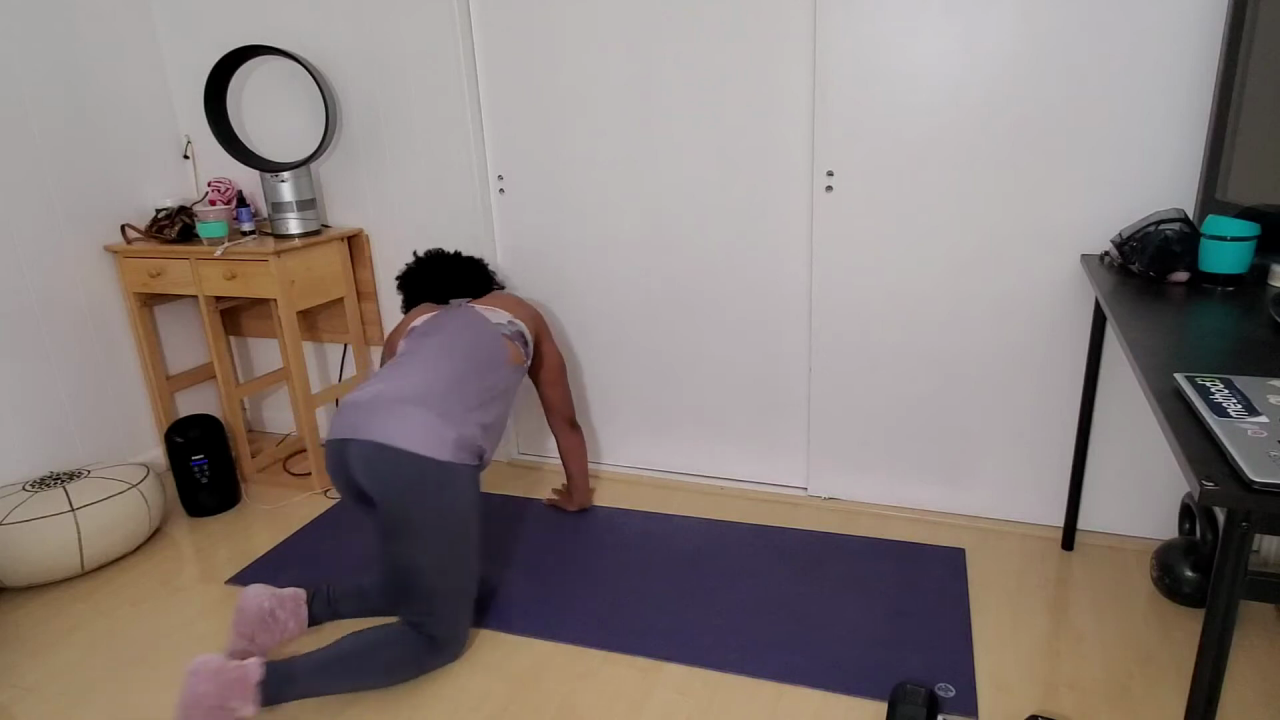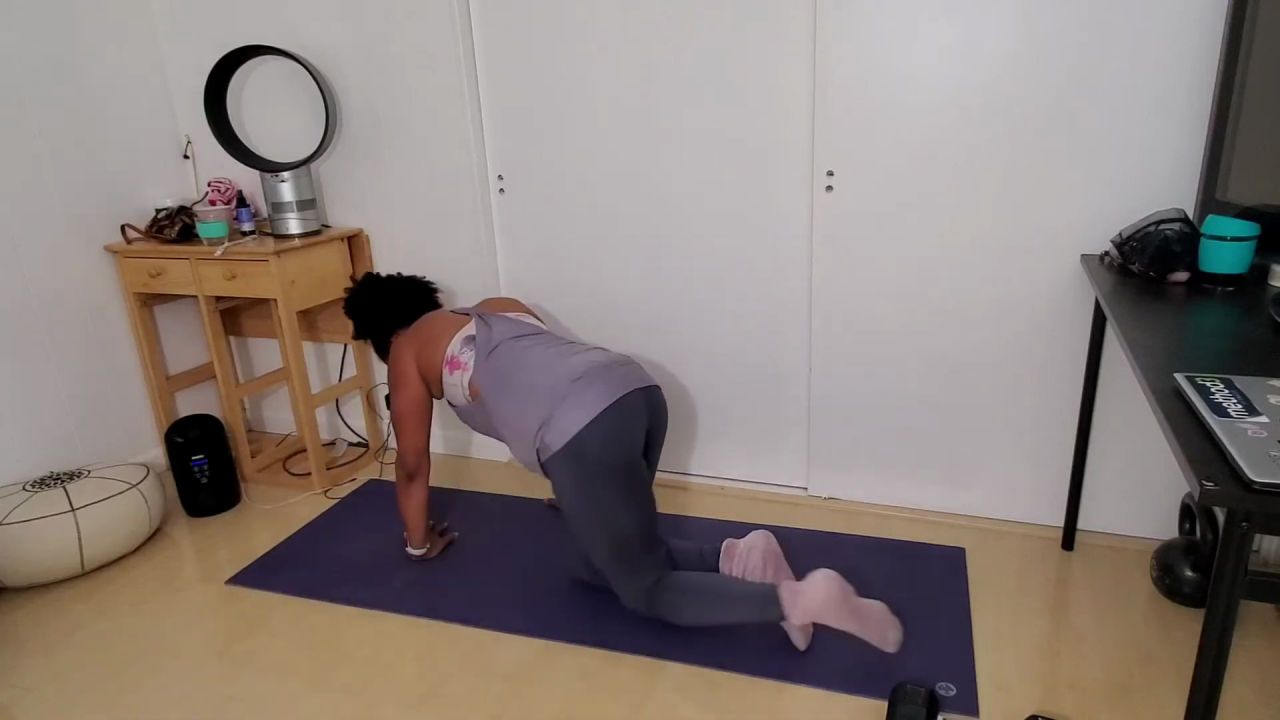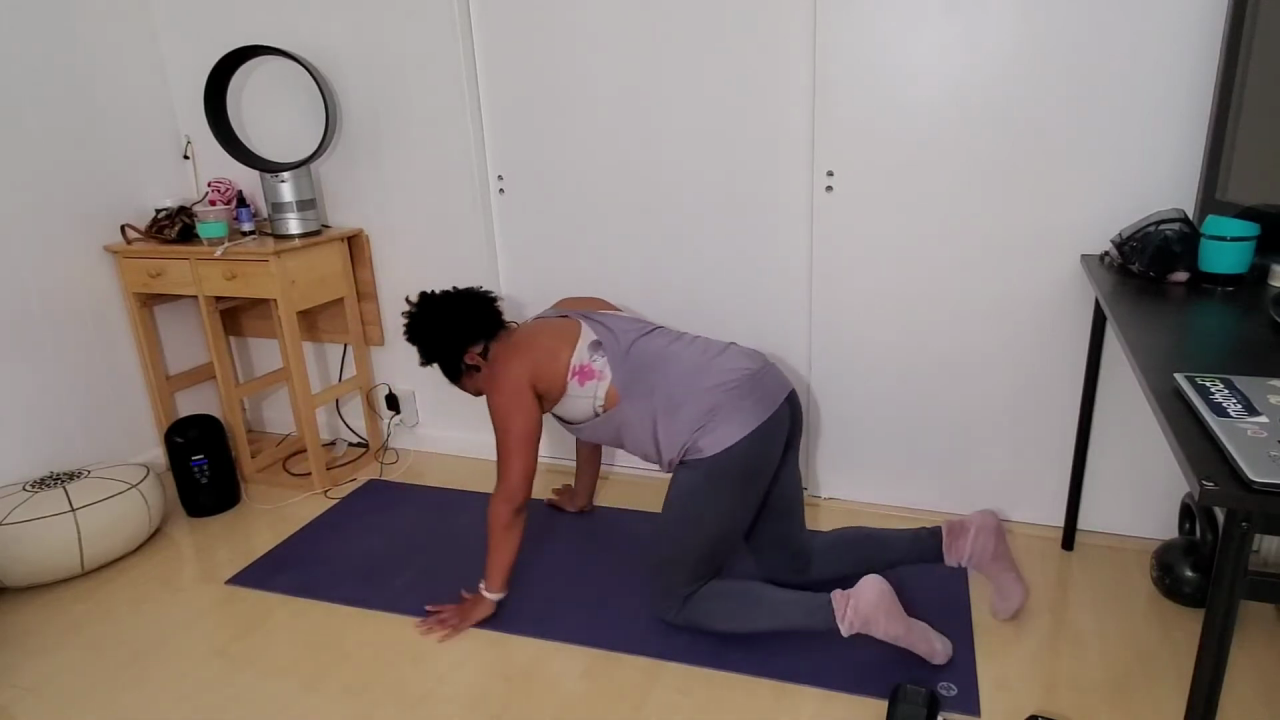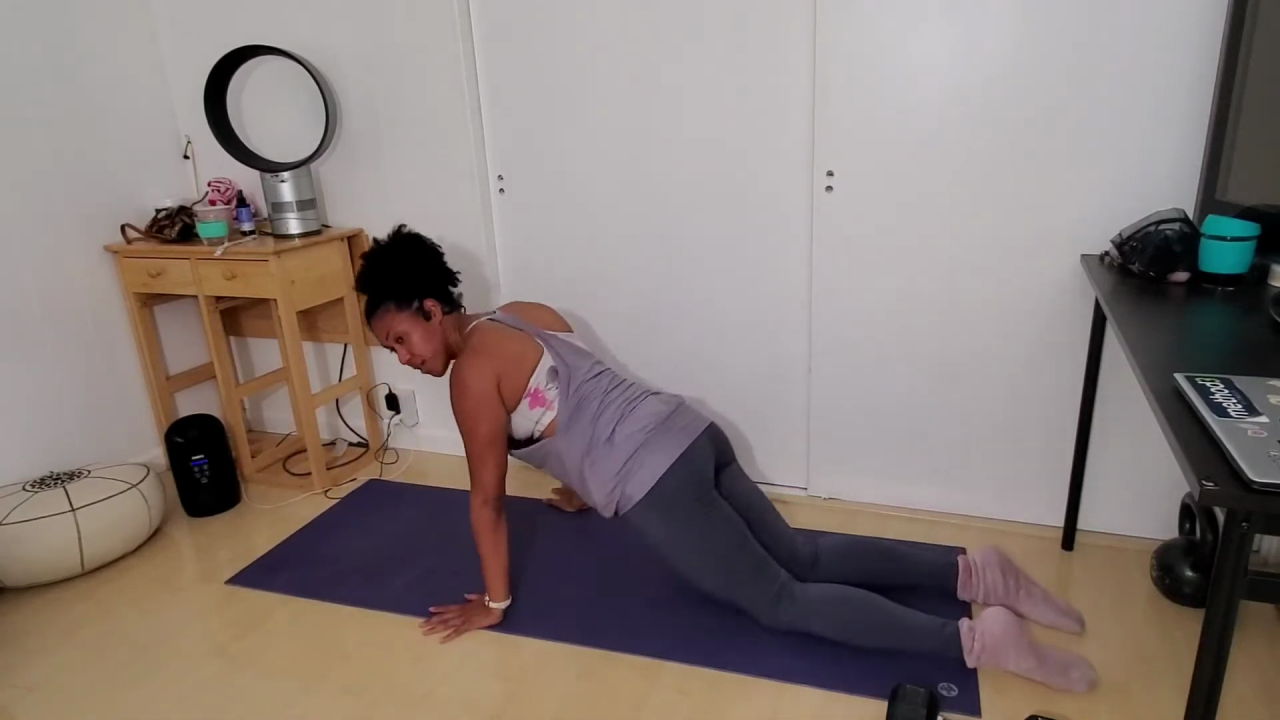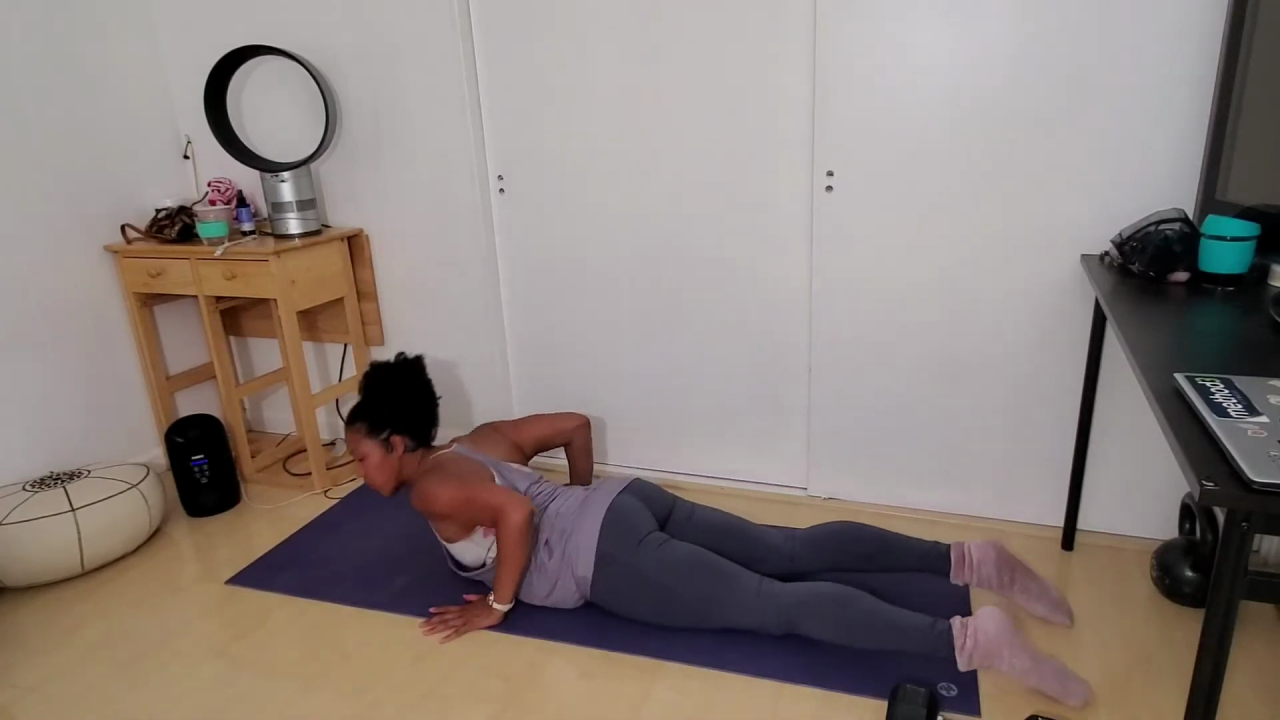
dt=1s
person 1, frame 1
left shoulder: (408, 325)
right shoulder: (520, 312)
right elbow: (563, 417)
right wrist: (577, 491)
left hip: (347, 438)
right hip: (425, 453)
left knee: (442, 580)
right knee: (437, 635)
left ankle: (294, 607)
person 1, frame 2
left shoulder: (408, 350)
right shoulder: (503, 306)
left elbow: (412, 465)
left wrist: (419, 541)
right wrist: (578, 496)
left hip: (584, 428)
right hip: (637, 390)
left knee: (648, 592)
right knee: (608, 558)
left ankle: (804, 598)
right ankle: (741, 556)
person 1, frame 3
left shoulder: (509, 368)
right shoulder: (568, 314)
left elbow: (512, 499)
left wrist: (487, 597)
right wrist: (580, 496)
left hip: (725, 435)
right hip: (765, 393)
left knee: (678, 600)
right knee: (790, 562)
left ankle: (851, 609)
right ankle: (962, 538)
person 1, frame 4
left shoulder: (472, 371)
right shoulder: (525, 314)
left elbow: (487, 499)
left wrist: (494, 604)
right wrist: (579, 491)
left hip: (656, 481)
right hip: (689, 434)
left knee: (782, 601)
right knee: (802, 558)
left ankle: (975, 639)
right ankle: (974, 573)
person 1, frame 5
left shoulder: (429, 488)
right shoulder: (480, 439)
left elbow: (516, 514)
right elbow: (577, 425)
left wrist: (495, 605)
left hip: (610, 560)
right hip: (629, 504)
left knee: (776, 604)
right knee: (794, 550)
left ankle: (967, 638)
right ankle: (965, 560)
